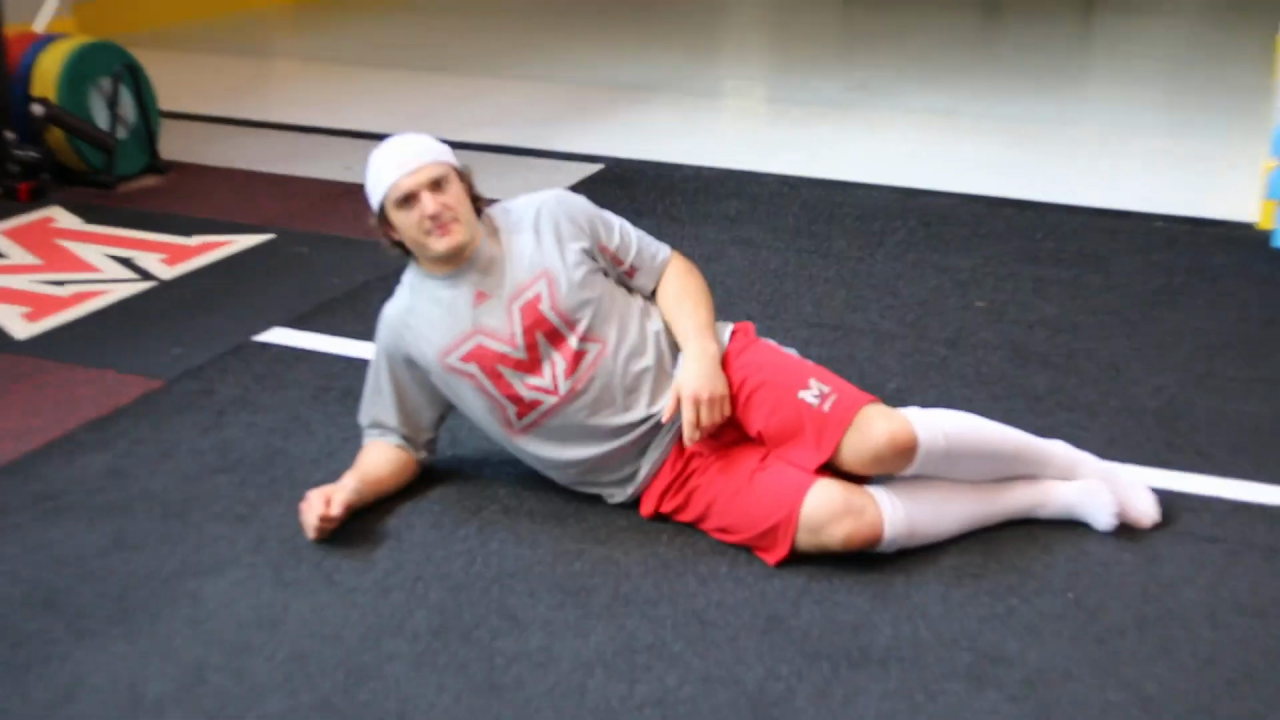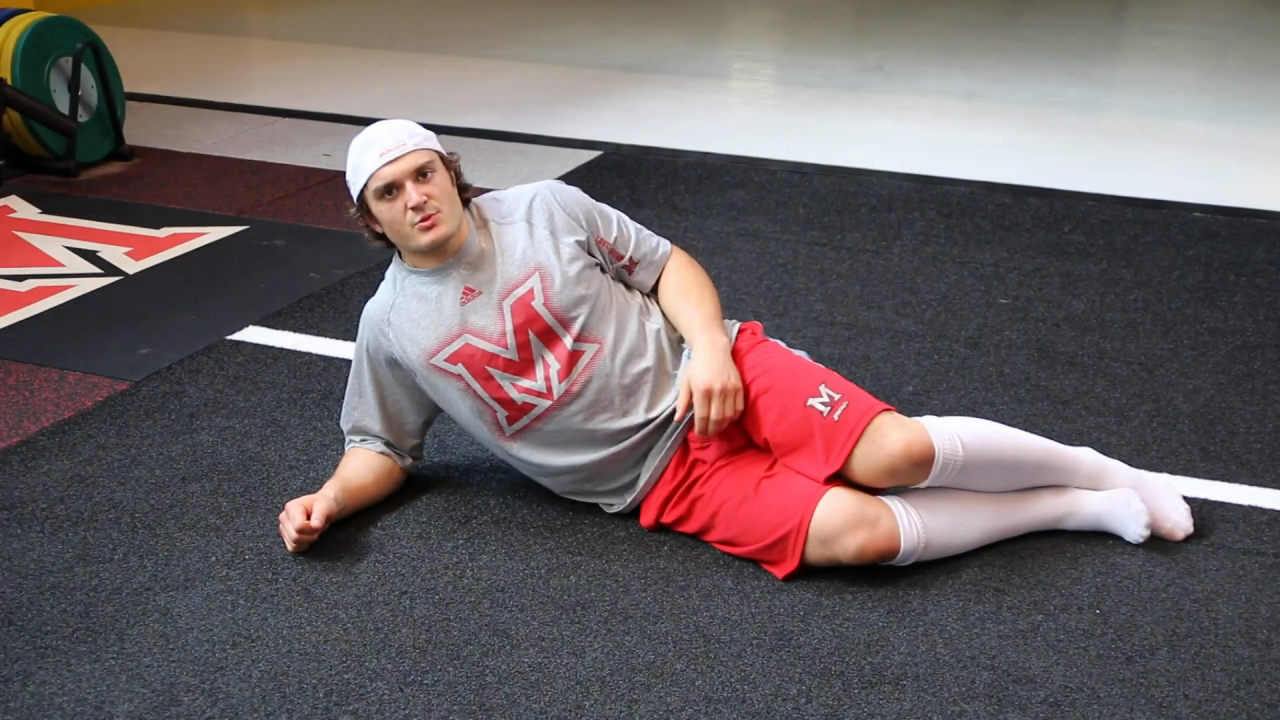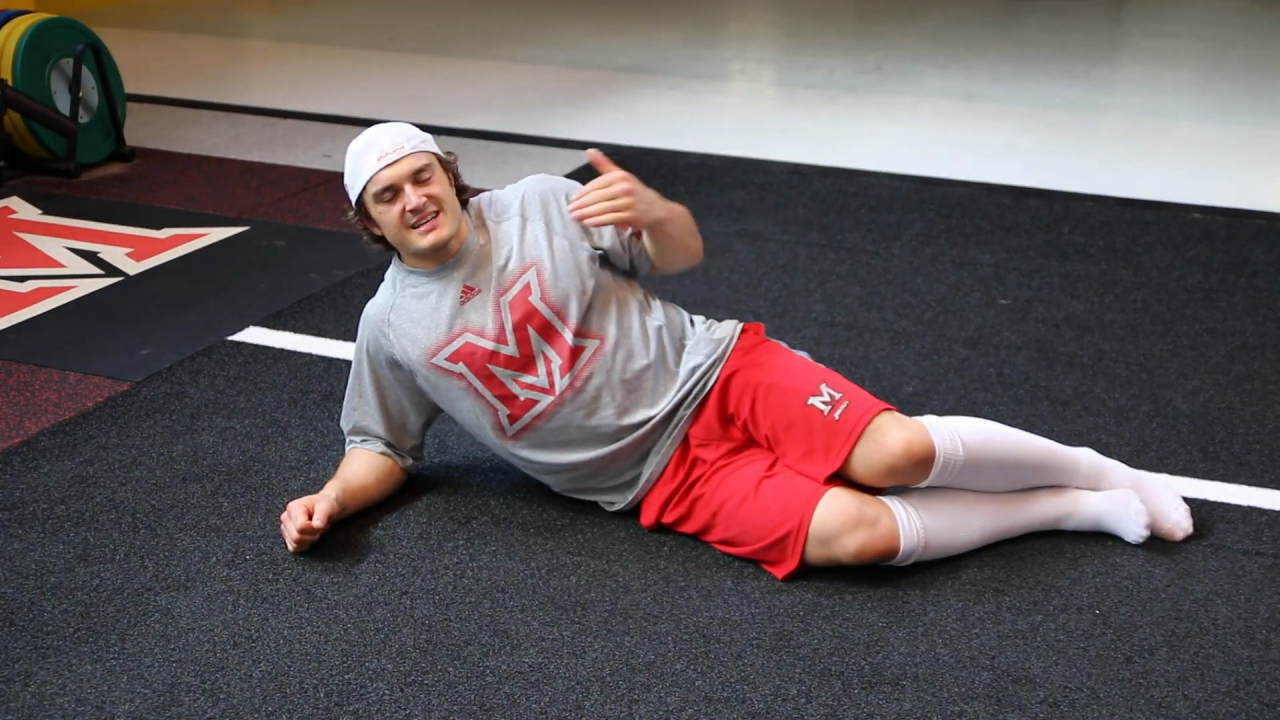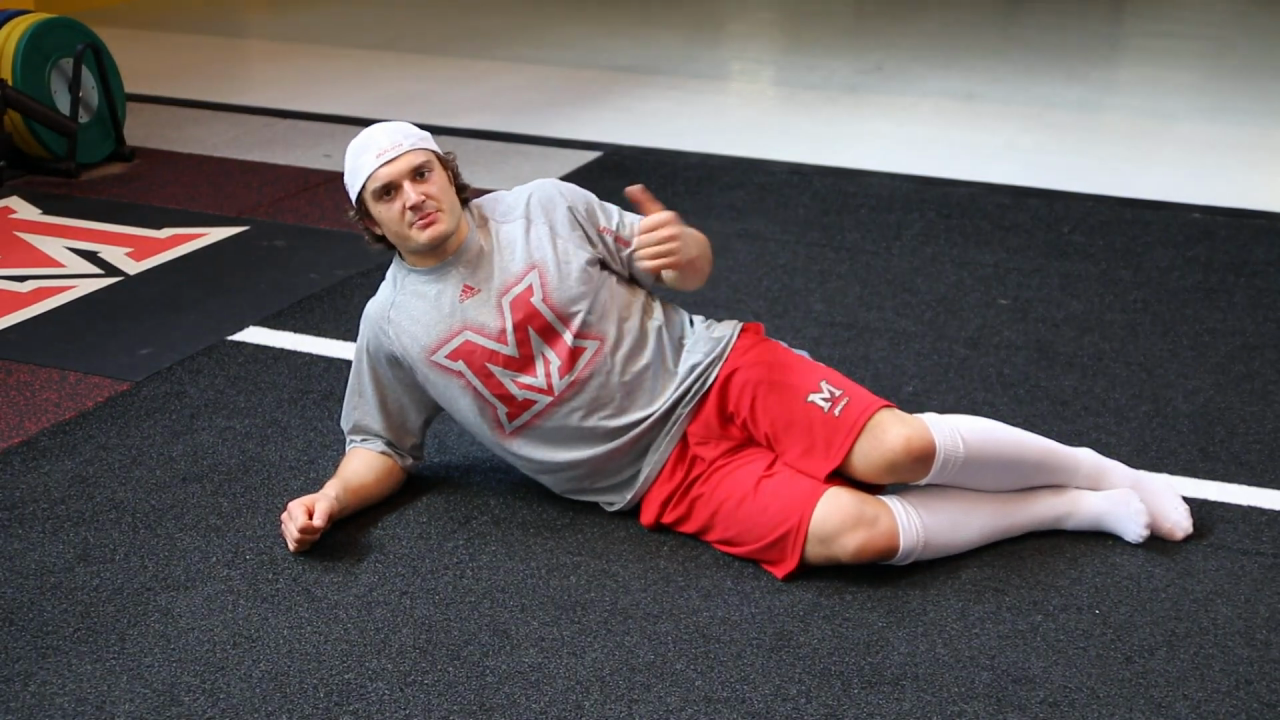
dt=0.5s
person 1, frame 1
left shoulder: (551, 215)
right shoulder: (409, 327)
left elbow: (668, 269)
right elbow: (399, 441)
left wrist: (700, 356)
right wrist: (348, 491)
left hip: (706, 375)
right hip: (659, 474)
left knee: (882, 442)
right knee: (843, 522)
left ankle: (1071, 465)
right ankle: (1049, 501)
person 1, frame 2
left shoulder: (545, 207)
right shoulder: (391, 326)
left elbow: (669, 266)
right elbow: (382, 448)
left wrist: (710, 348)
right wrist: (328, 499)
left hip: (703, 382)
right hip: (661, 480)
left knee: (895, 454)
right knee: (859, 535)
person 1, frame 3
left shoulder: (541, 202)
right shoulder: (391, 327)
left elbow: (683, 252)
right elbow: (383, 446)
left wrist: (645, 207)
left hip: (708, 371)
right hip: (664, 476)
left knee: (899, 451)
right knee: (855, 535)
person 1, frame 4
left shoulder: (545, 205)
right shoulder: (391, 325)
left elbow: (684, 267)
right elbow: (383, 447)
left wrist: (681, 249)
left hip: (710, 372)
right hip: (664, 477)
left knee: (899, 448)
right knee: (855, 534)
